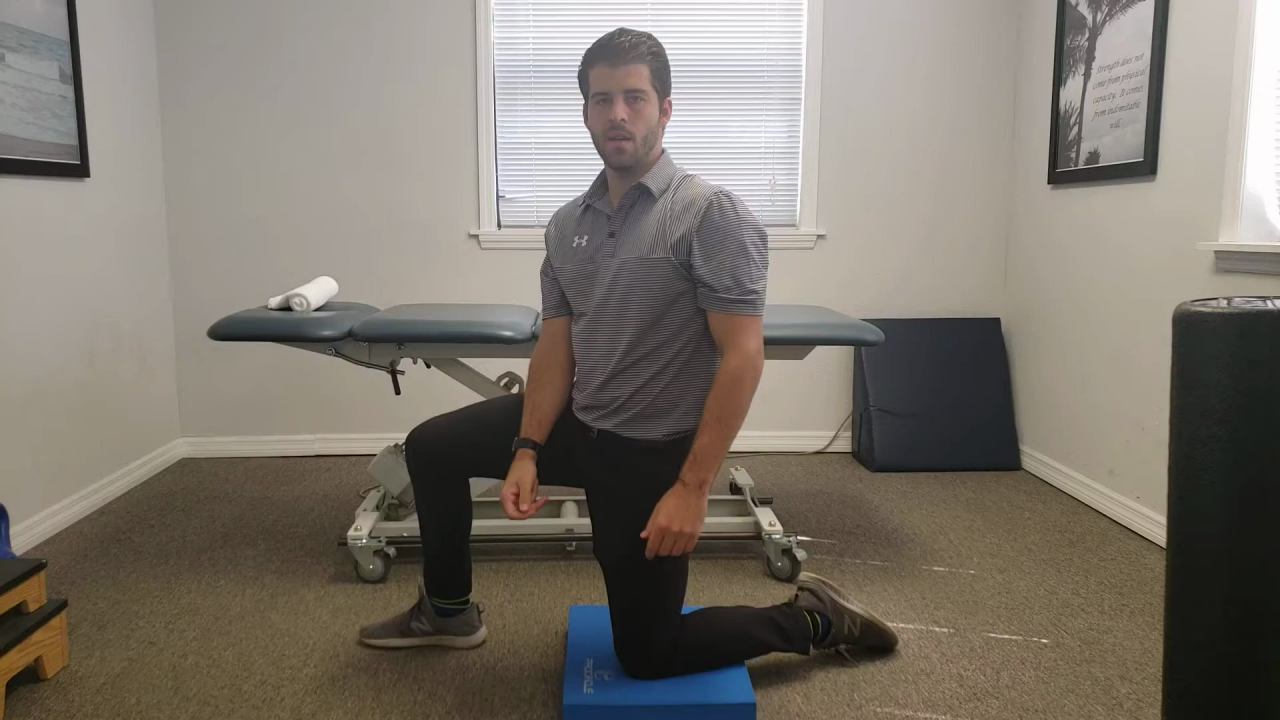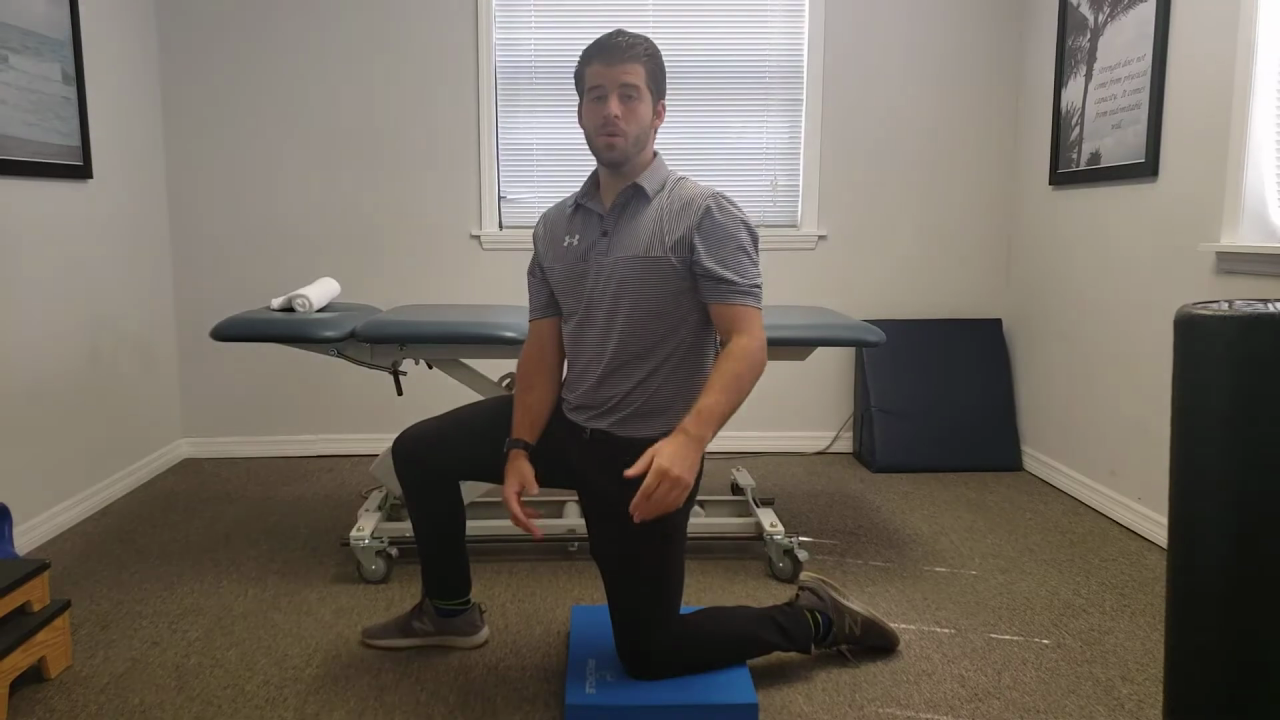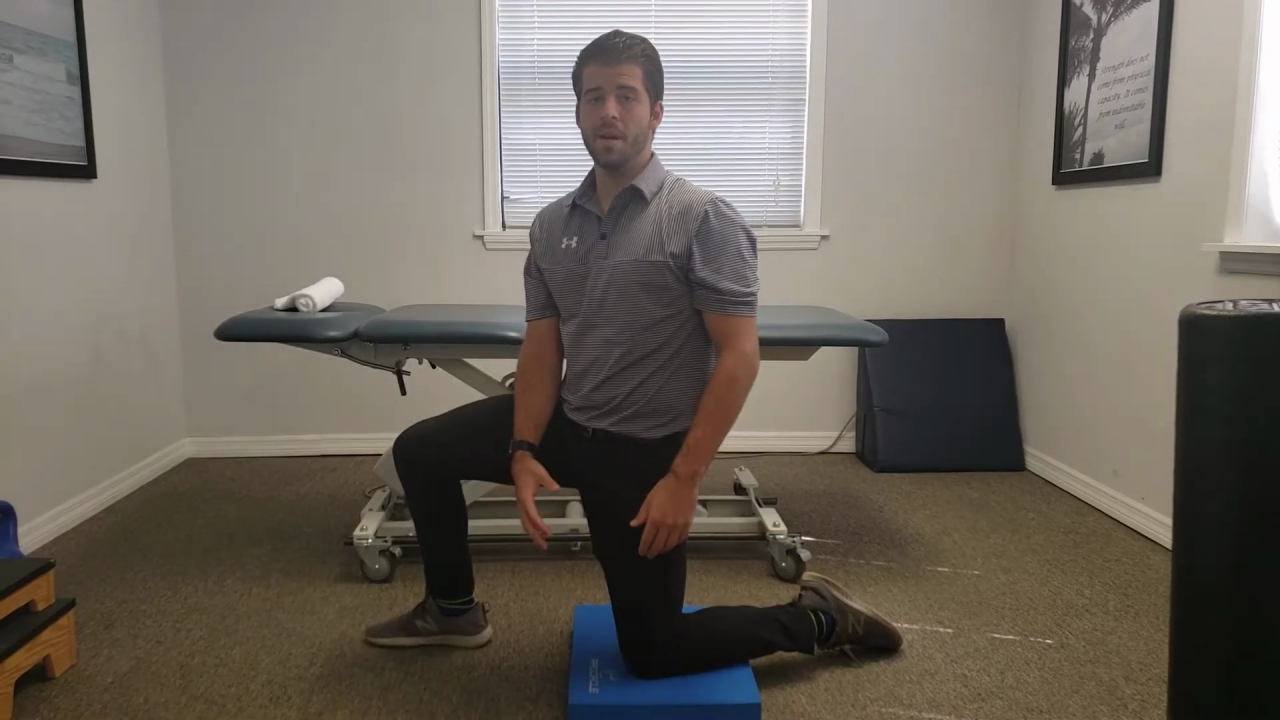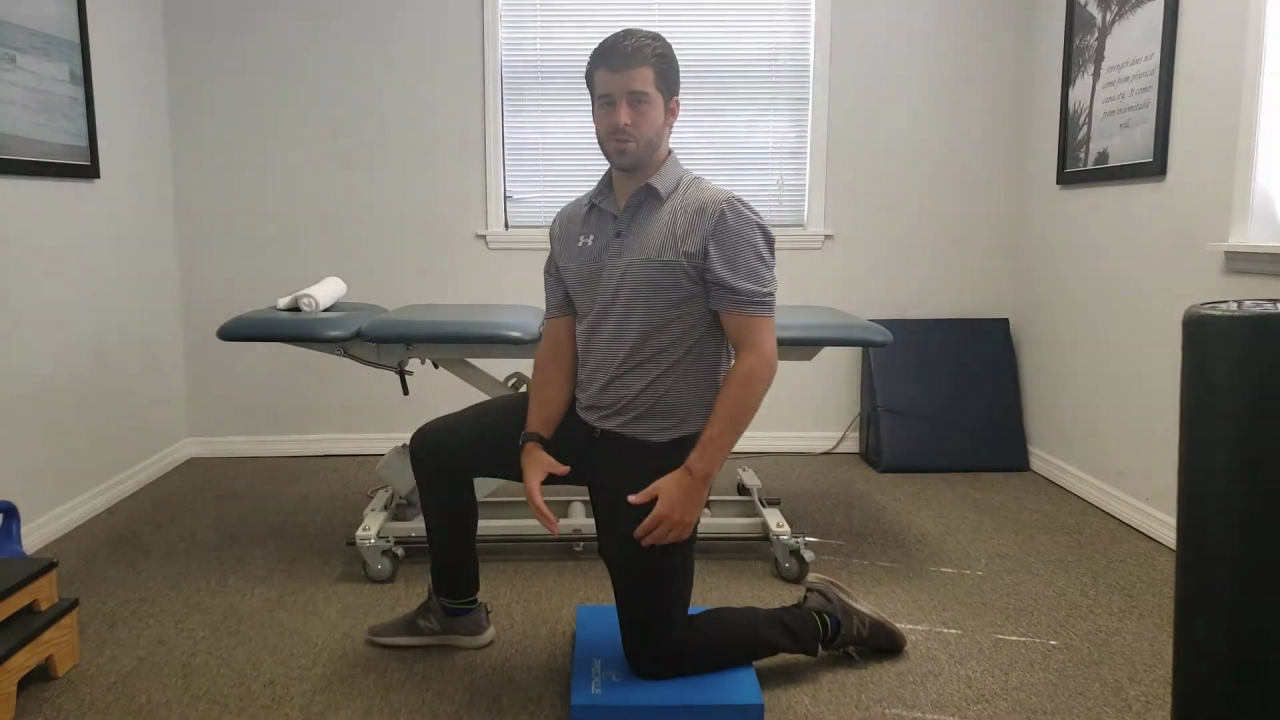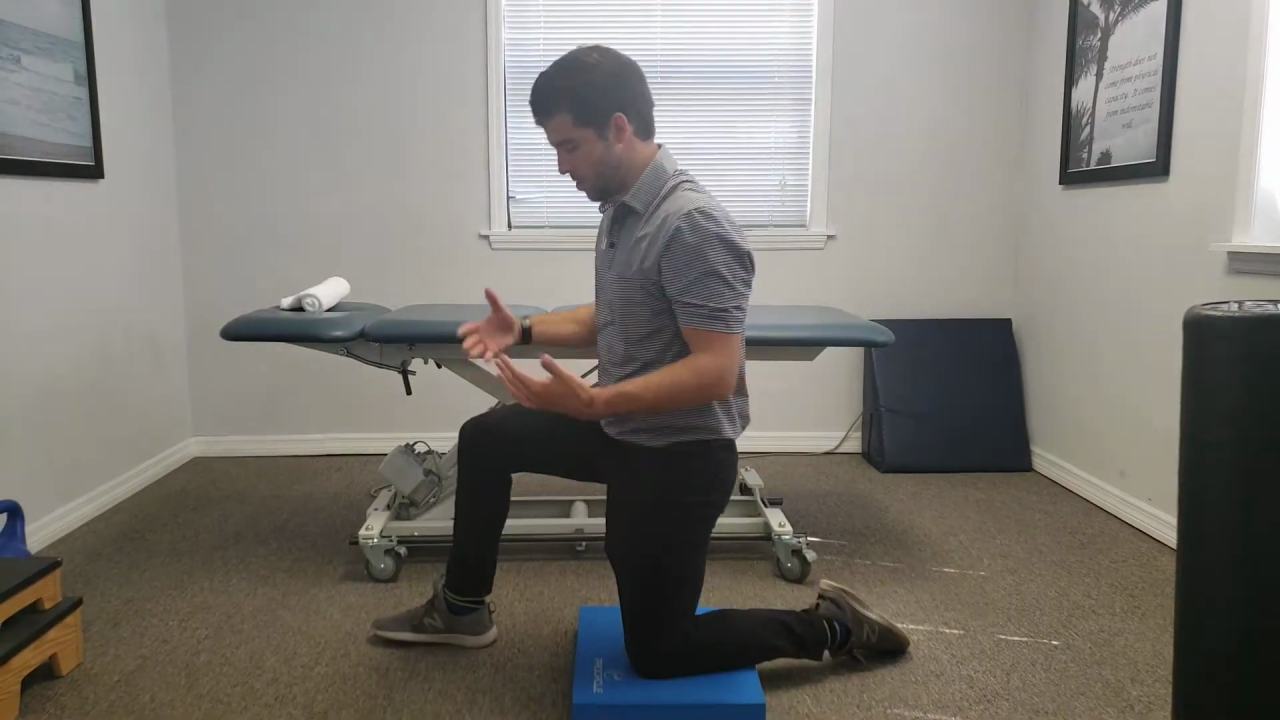
dt=0.7s
person 1, frame 1
left shoulder: (711, 215)
right shoulder: (567, 224)
left elbow: (742, 359)
right elbow: (556, 346)
left wrist: (692, 486)
right wrist: (527, 450)
left hip: (654, 451)
right hip: (580, 427)
left knee: (648, 654)
right knee: (432, 447)
left ankle: (815, 619)
right ankle: (449, 610)
person 1, frame 2
left shoulder: (703, 216)
right shoulder: (555, 225)
left elbow: (746, 344)
right elbow: (544, 347)
left wrist: (688, 439)
right wrist: (519, 450)
left hip: (646, 454)
right hip: (569, 425)
left knee: (649, 655)
right knee: (419, 451)
left ankle: (814, 616)
right ankle: (450, 611)
person 1, frame 3
left shoulder: (702, 219)
right shoulder: (551, 225)
left elbow: (739, 356)
right elbow: (542, 348)
left wrist: (683, 477)
right wrist: (524, 452)
left hip: (647, 450)
right hip: (569, 424)
left knee: (652, 652)
right knee: (420, 450)
left ankle: (819, 618)
right ankle: (453, 610)
person 1, frame 4
left shoulder: (718, 218)
right shoulder: (572, 222)
left elbow: (757, 357)
right elbow: (559, 343)
left wrist: (695, 474)
right wrist: (535, 441)
left hip: (656, 453)
right hip: (583, 426)
left knee: (657, 653)
right knee: (437, 447)
left ankle: (820, 620)
right ankle: (457, 609)
person 1, frame 5
left shoulder: (691, 224)
right shoulder: (622, 211)
left elbow: (713, 373)
left wrist: (590, 402)
right wrist: (526, 329)
left hip: (680, 458)
right hip: (624, 431)
left knee: (658, 651)
right knee: (484, 439)
left ankle: (830, 627)
right ankle: (462, 608)
